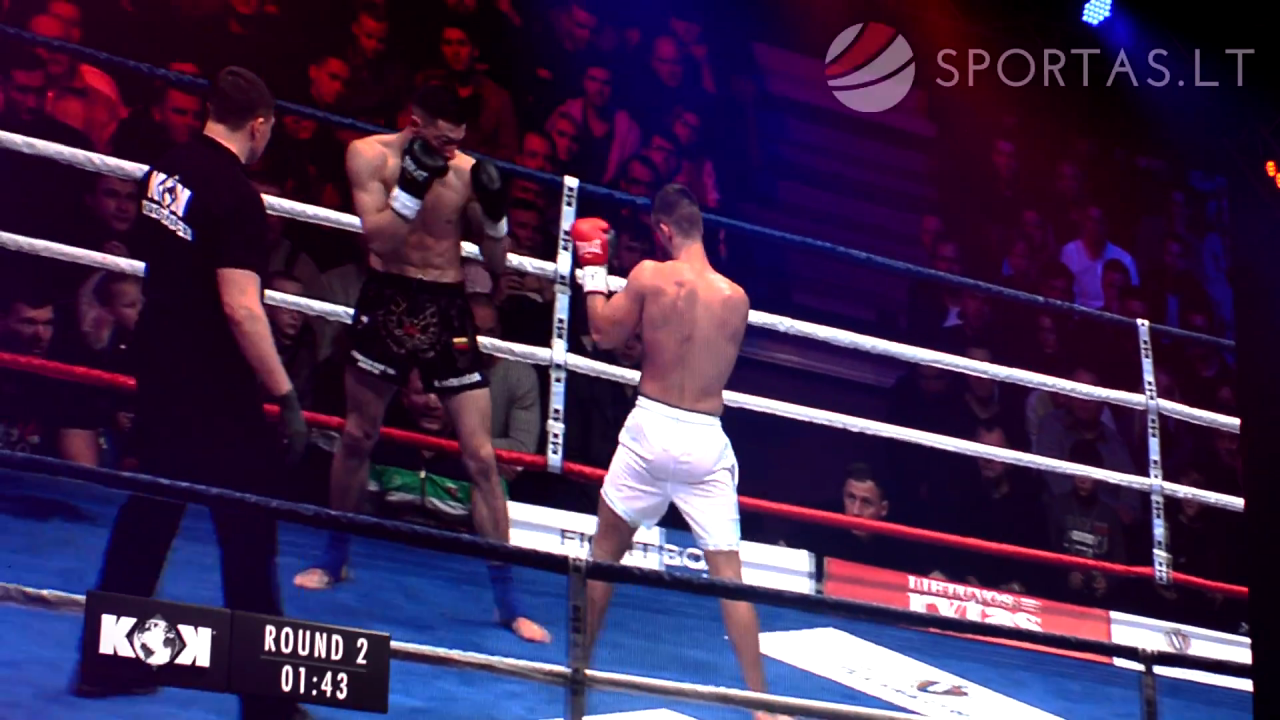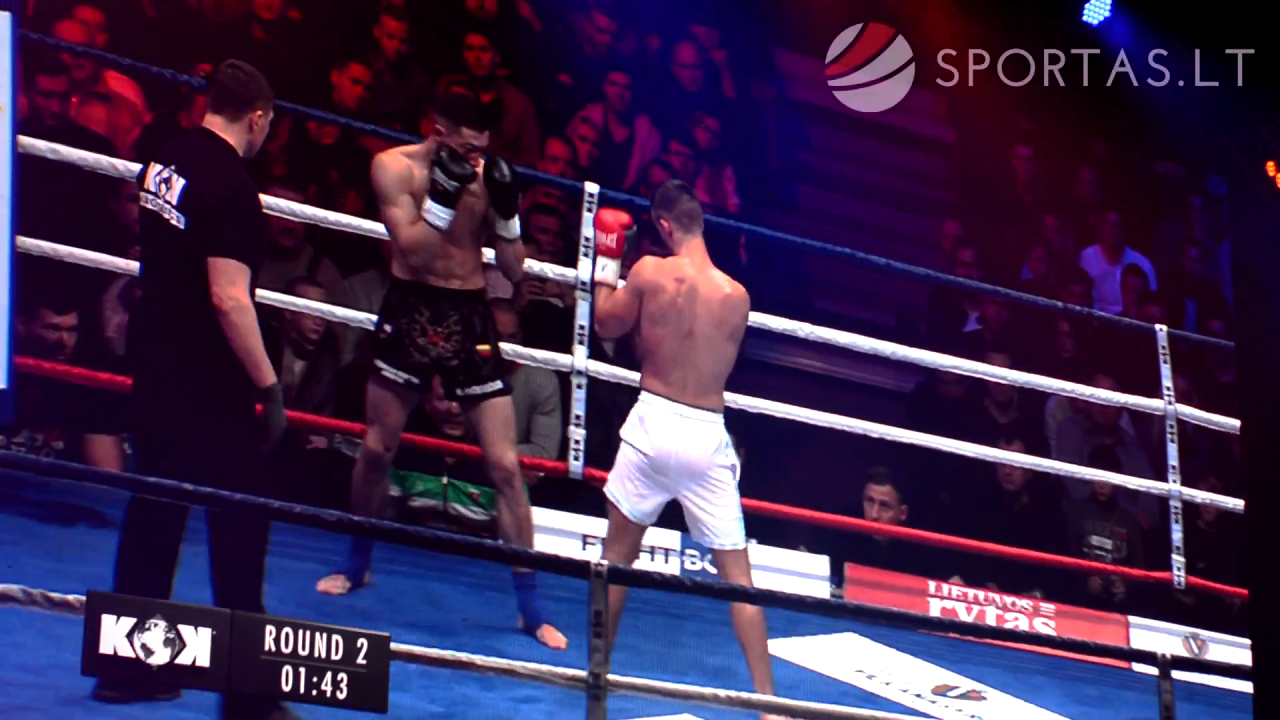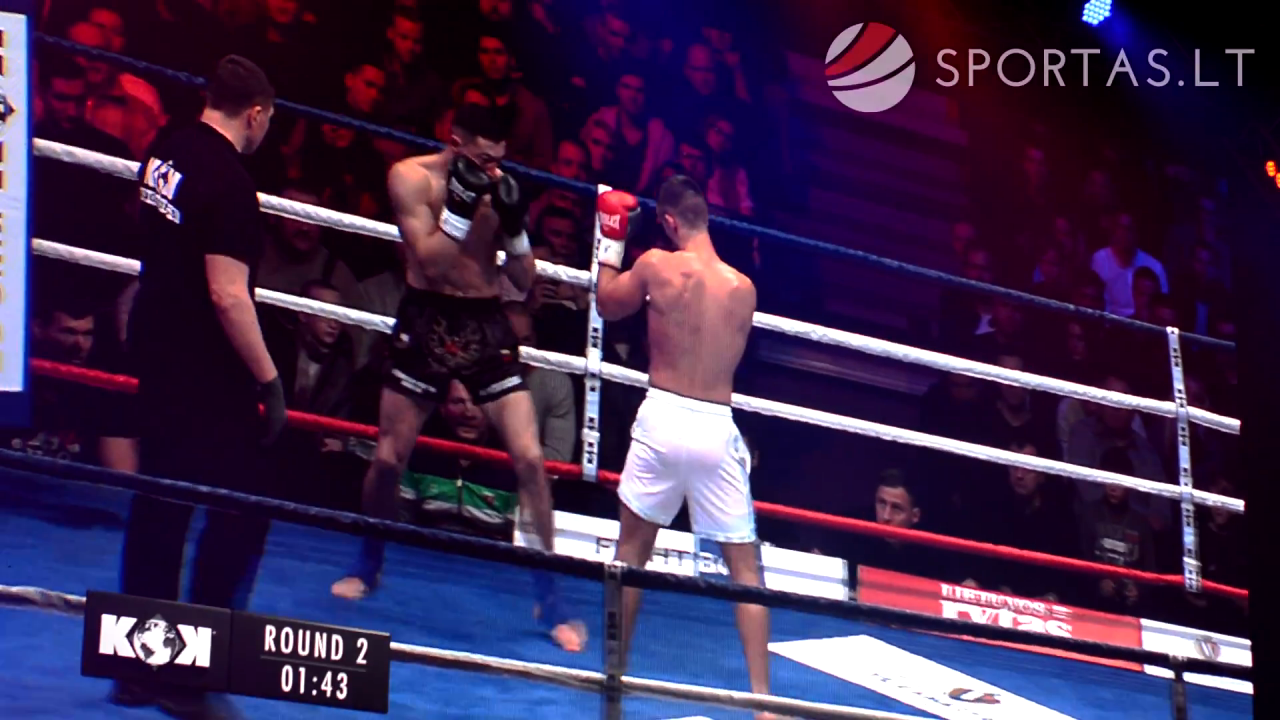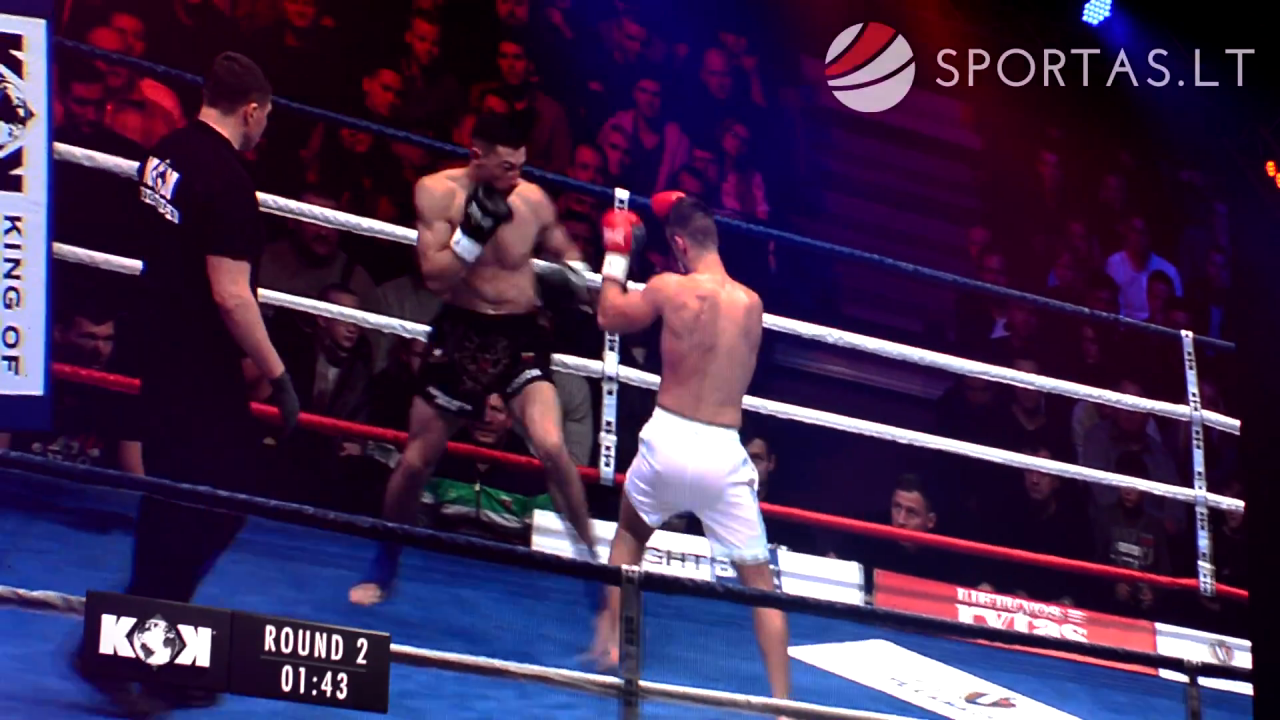
dt=0.1s
person 1, frame 1
left shoulder: (166, 167)
right shoulder: (236, 196)
right elbow: (242, 309)
right wrist: (285, 395)
left hip: (158, 364)
right hip: (214, 378)
left knee: (151, 500)
right knee: (248, 523)
person 1, frame 2
left shoulder: (163, 160)
right shoulder: (231, 186)
right elbow: (230, 299)
right wrist: (269, 388)
left hip: (153, 356)
right hip: (205, 371)
left knee: (156, 502)
right knee: (239, 518)
person 1, frame 3
left shoulder: (164, 153)
right shoulder: (228, 181)
right elbow: (228, 296)
right wrist: (270, 378)
left hip: (156, 349)
right hip: (203, 364)
left knee: (162, 499)
right knee: (239, 505)
person 1, frame 4
left shoulder: (166, 153)
right shoulder: (227, 180)
right elbow: (231, 297)
right wrist: (278, 377)
left hip: (160, 348)
right hip: (204, 363)
left knee: (172, 501)
right knee: (217, 508)
person 2, frame 1
left shoulder: (467, 172)
right shoulder: (369, 155)
left elbow: (497, 263)
right elbow: (379, 237)
left wrist: (494, 210)
right wrist: (413, 183)
left hip: (448, 310)
right hip: (388, 303)
left knee: (481, 458)
right knee: (357, 438)
left ankle: (507, 601)
right ankle: (335, 558)
person 2, frame 2
left shoulder: (487, 178)
right shoulder: (394, 167)
left elbow: (512, 270)
right elbow: (411, 252)
left wrist: (508, 210)
right wrist: (443, 195)
left hip: (470, 318)
right hip: (410, 311)
left knee: (504, 466)
right knee: (377, 448)
left ankle: (530, 609)
right ankle: (357, 564)
person 2, frame 3
left shoulder: (502, 189)
right shoulder: (410, 176)
left elbow: (523, 277)
right elbow: (423, 256)
left wrist: (513, 230)
right wrist: (459, 211)
left hip: (489, 329)
right hip: (428, 321)
left knee: (529, 460)
right knee: (389, 456)
left ankle: (552, 606)
right ankle: (368, 567)
person 2, frame 4
left shoulder: (535, 200)
right shoulder: (436, 192)
left elbow: (562, 250)
right elbow: (435, 277)
left wrist: (579, 276)
right wrist: (475, 231)
left hip: (522, 338)
right hip: (461, 335)
left knee: (552, 449)
right knee: (415, 464)
left ankle: (592, 567)
right ankle: (382, 571)
person 3, frame 1
left shoulder: (649, 276)
right shoulder: (737, 299)
left elbow: (604, 334)
left wrist: (592, 266)
left hip: (652, 429)
right hip: (706, 440)
left knee: (605, 549)
right knee: (728, 575)
person 3, frame 2
left shoulder: (651, 271)
right shoulder: (738, 296)
left elbow: (607, 325)
left wrist: (608, 258)
left hip: (654, 424)
right hip: (708, 436)
left knee: (618, 553)
right knee: (736, 575)
person 3, frame 3
left shoulder: (657, 264)
right shoulder: (744, 287)
left elbow: (608, 303)
left wrist: (610, 238)
left hip: (662, 419)
right hip: (717, 431)
left knee: (634, 549)
right knee: (743, 570)
right ankle: (763, 697)
person 3, frame 4
left shoulder: (669, 288)
right shoulder: (751, 304)
left elbow: (612, 319)
left wrist: (616, 255)
left hip: (667, 439)
right hip: (722, 453)
left knee: (630, 533)
right knee: (759, 583)
left ankle: (610, 641)
right ankle: (783, 703)
